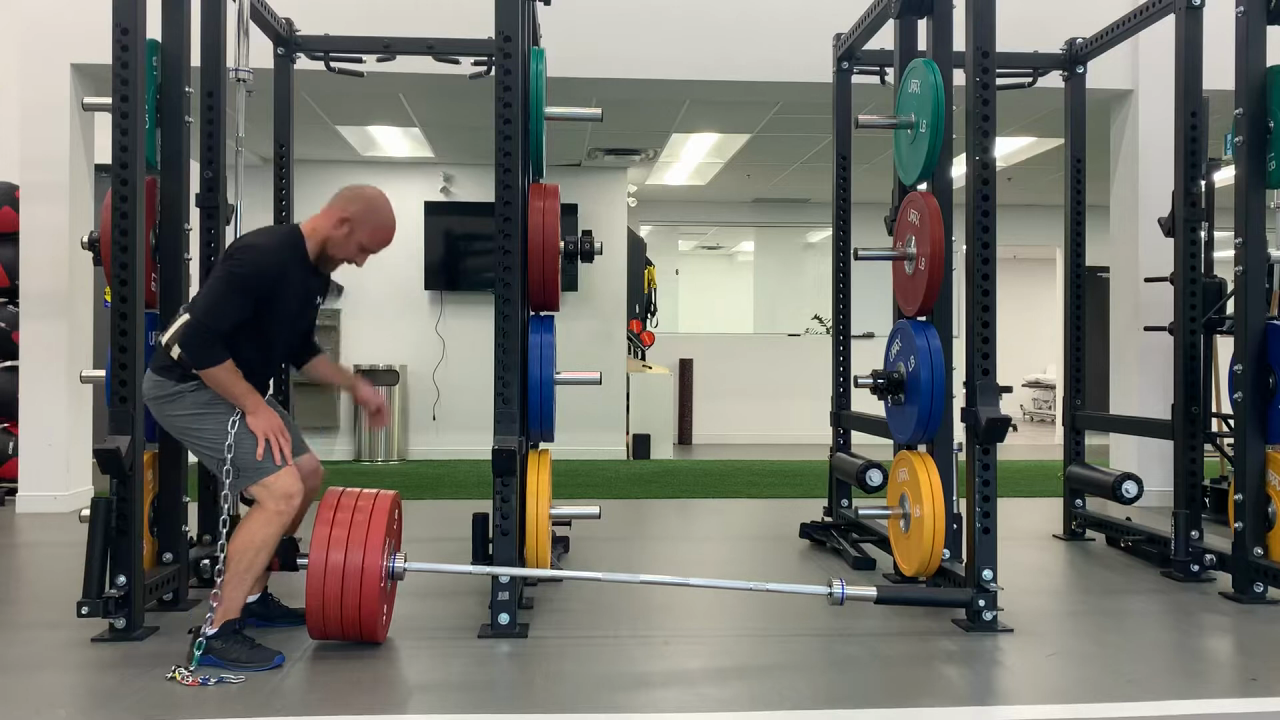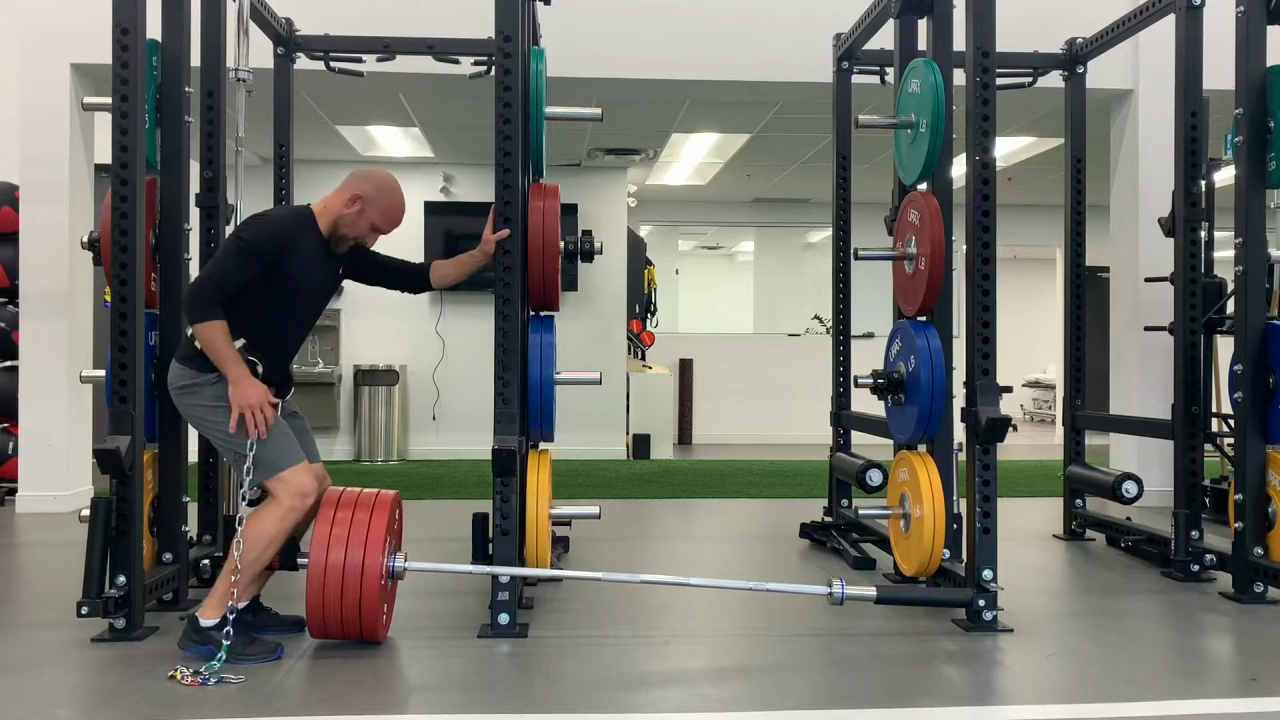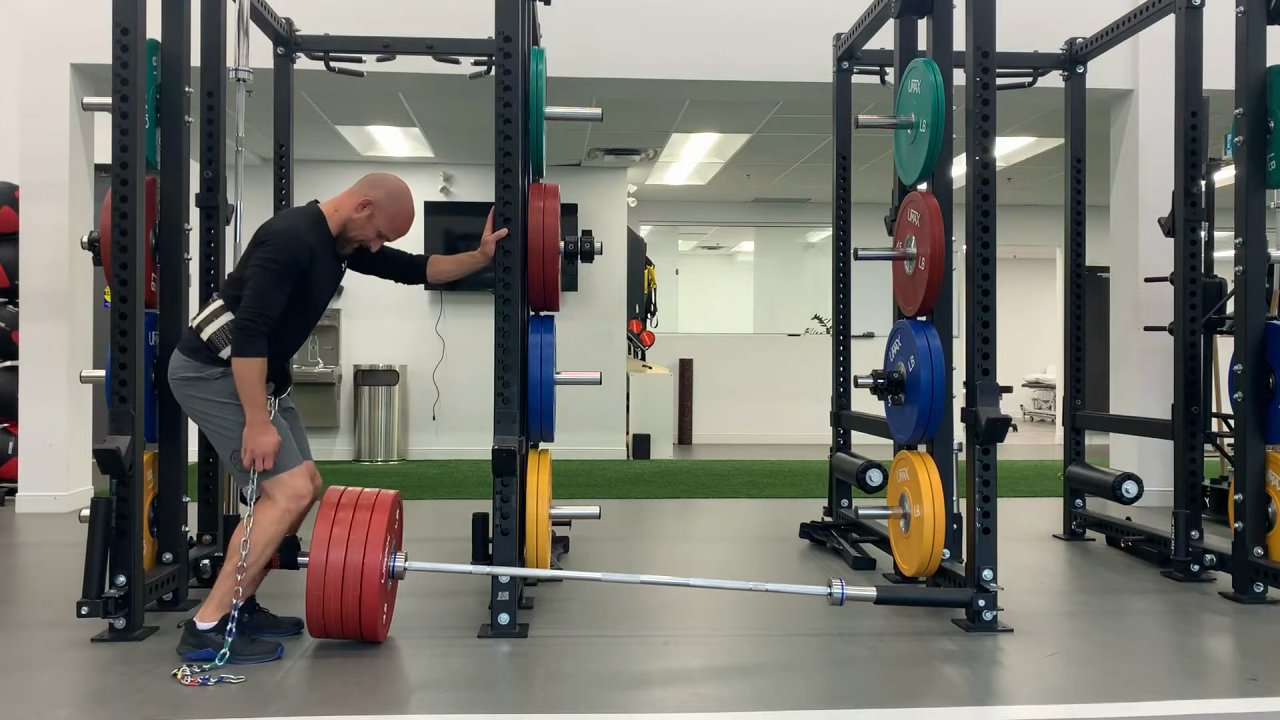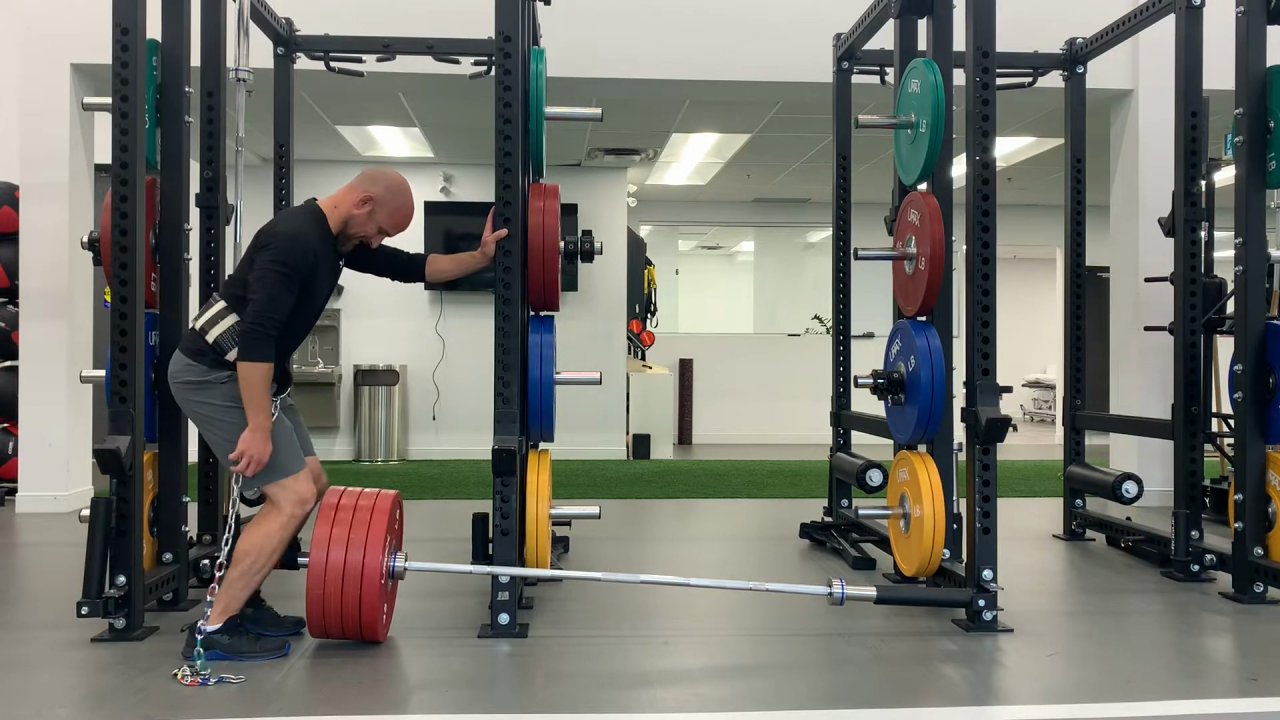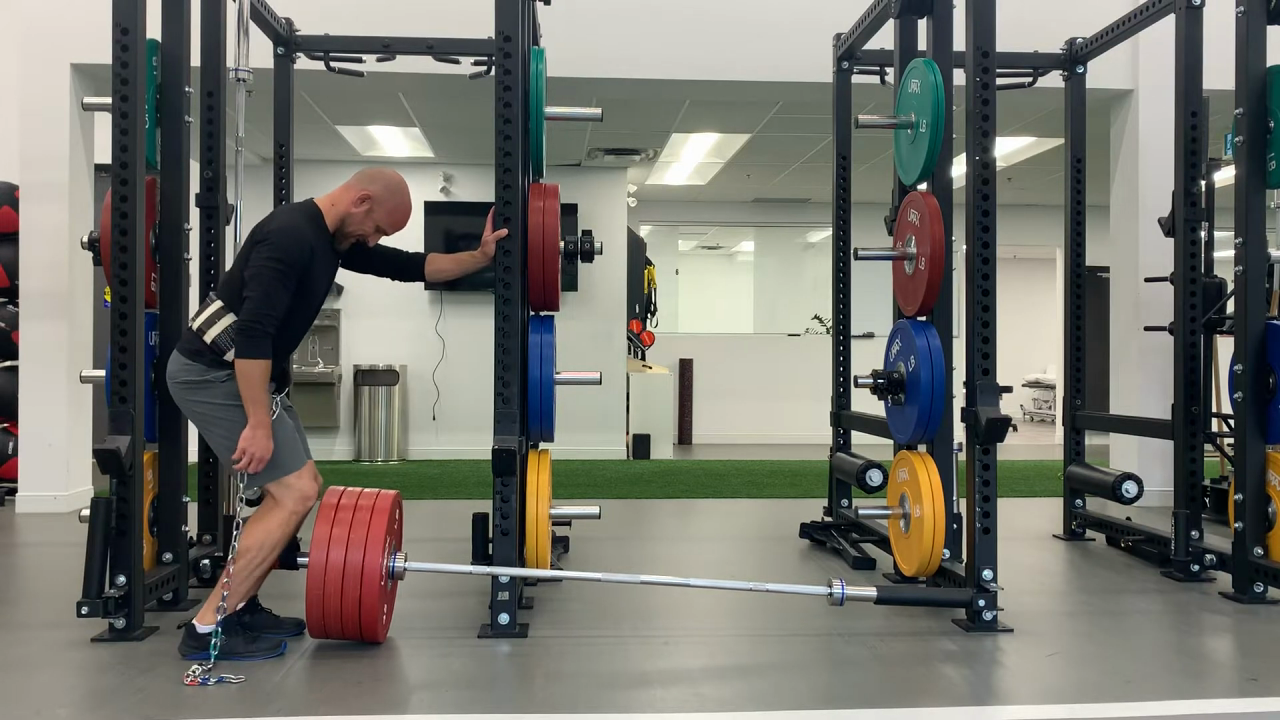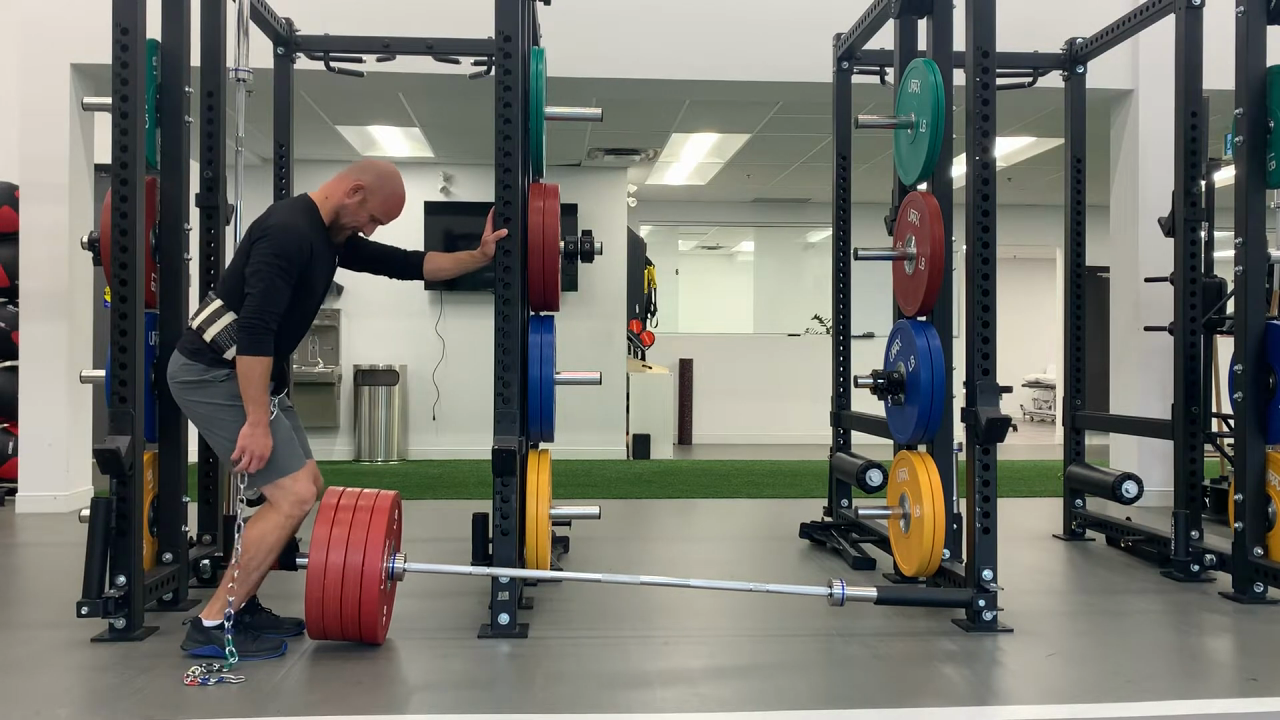
dt=0.5s
person 1, frame 1
left shoulder: (313, 273)
right shoulder: (263, 258)
left elbow: (298, 353)
right elbow: (200, 342)
left wrist: (356, 386)
right wrist: (255, 405)
left hip: (234, 386)
right hip: (186, 384)
left knee: (308, 476)
right knee: (281, 493)
left ankle: (251, 598)
right ankle: (218, 633)
person 1, frame 2
left shoulder: (340, 251)
right shoulder: (275, 230)
left elbow: (415, 278)
right elbow: (202, 298)
left wrist: (481, 255)
right wrist: (240, 379)
left hip: (262, 380)
right hip: (212, 378)
left knee: (314, 490)
right knee: (296, 490)
left ankle: (243, 605)
right ankle: (209, 622)
person 1, frame 3
left shoulder: (341, 243)
right shoulder: (291, 237)
left elbow: (413, 269)
right elbow: (248, 330)
left wrist: (480, 257)
right wrist: (259, 424)
left hip: (255, 374)
right hip: (213, 369)
left knee: (303, 489)
right knee: (290, 491)
left ankle: (238, 607)
right ankle: (207, 626)
person 1, frame 4
left shoulder: (337, 239)
right shoulder: (296, 237)
left elbow: (410, 268)
right elbow: (257, 333)
left wrist: (480, 257)
right wrist: (259, 429)
left hip: (246, 372)
right hip: (214, 373)
left knee: (311, 485)
right knee: (293, 496)
left ankle: (244, 603)
right ankle: (213, 629)
person 1, frame 5
left shoulder: (334, 239)
right shoulder: (291, 234)
left elbow: (408, 267)
right elbow: (253, 331)
left wrist: (480, 257)
right wrist: (260, 426)
left hip: (247, 372)
right hip: (213, 371)
left knee: (305, 489)
right knee: (295, 494)
left ankle: (238, 607)
right ankle: (206, 629)
person 1, frame 6
left shoulder: (329, 235)
right shoulder: (289, 230)
left elbow: (403, 264)
right elbow: (255, 328)
left wrist: (478, 257)
right wrist: (258, 423)
left hip: (246, 371)
right hip: (213, 372)
left knee: (306, 488)
right knee: (294, 496)
left ankle: (239, 606)
right ankle: (212, 624)
